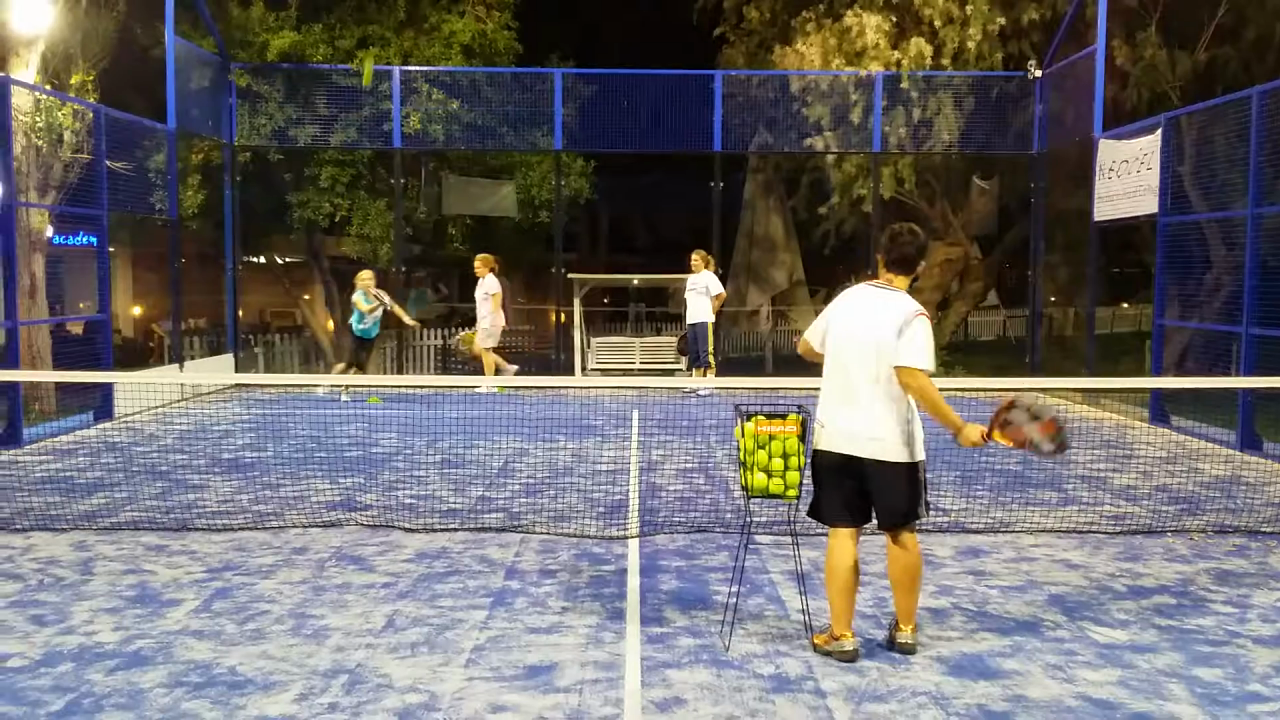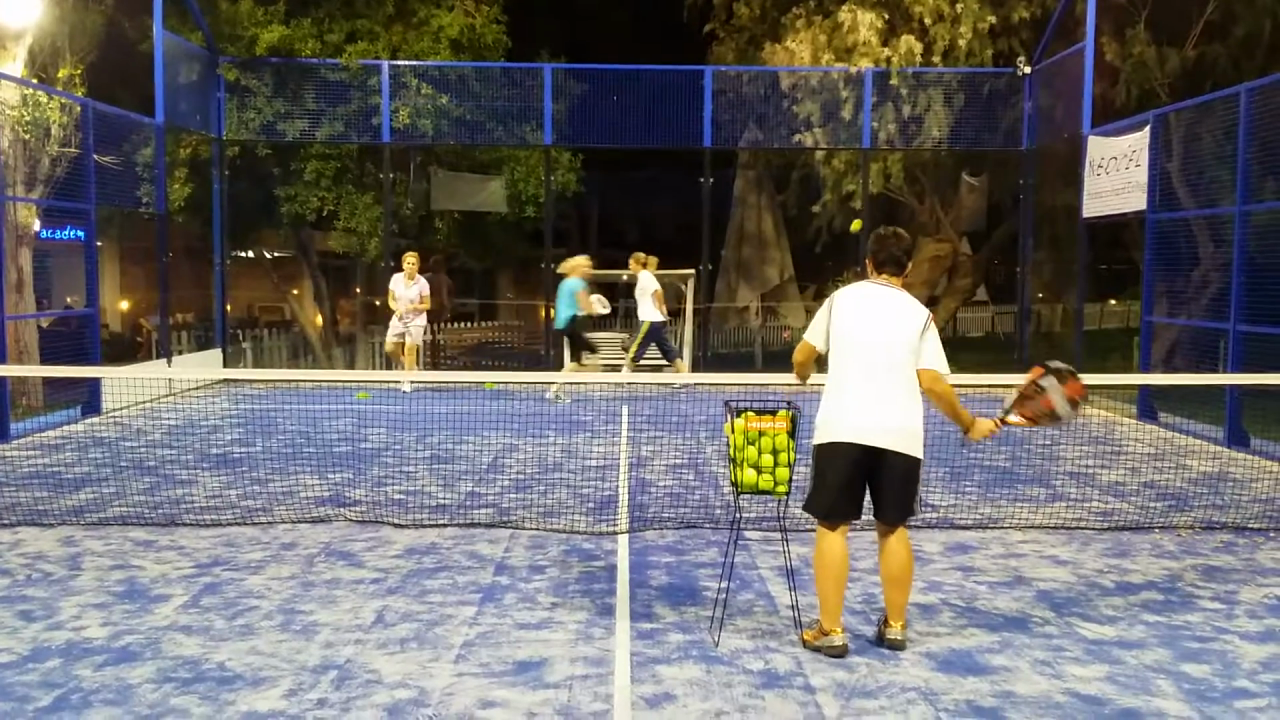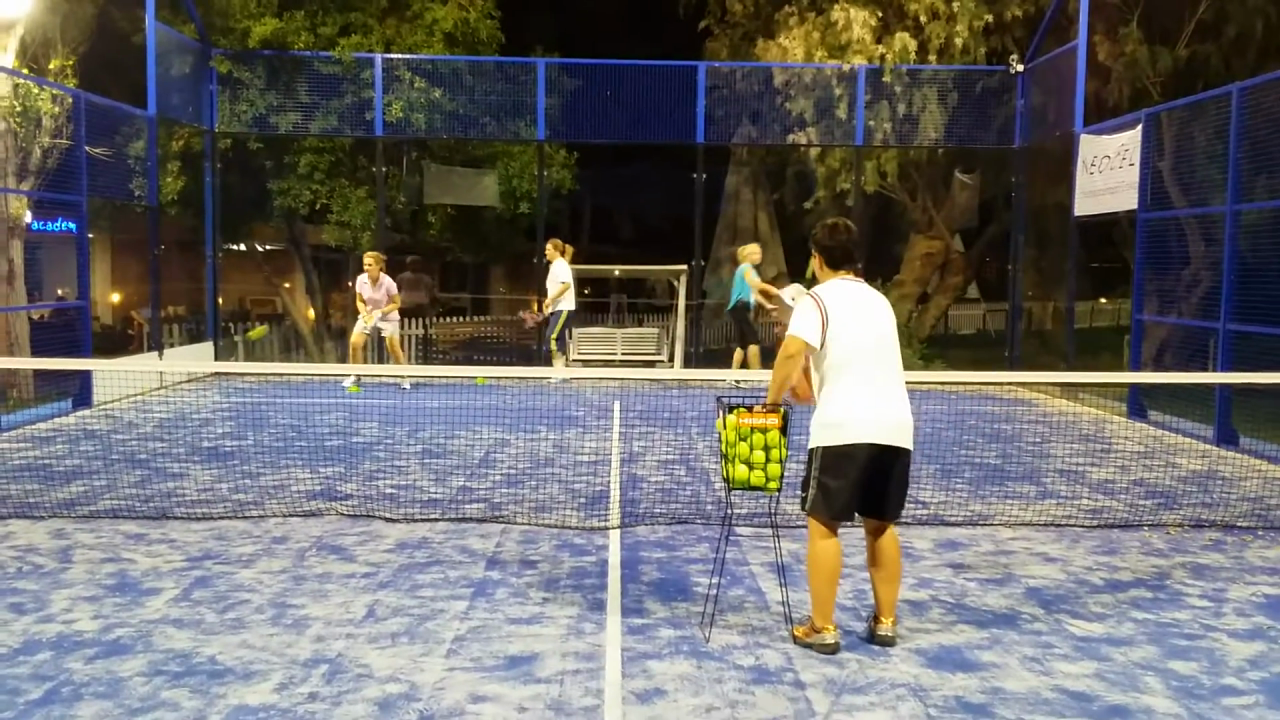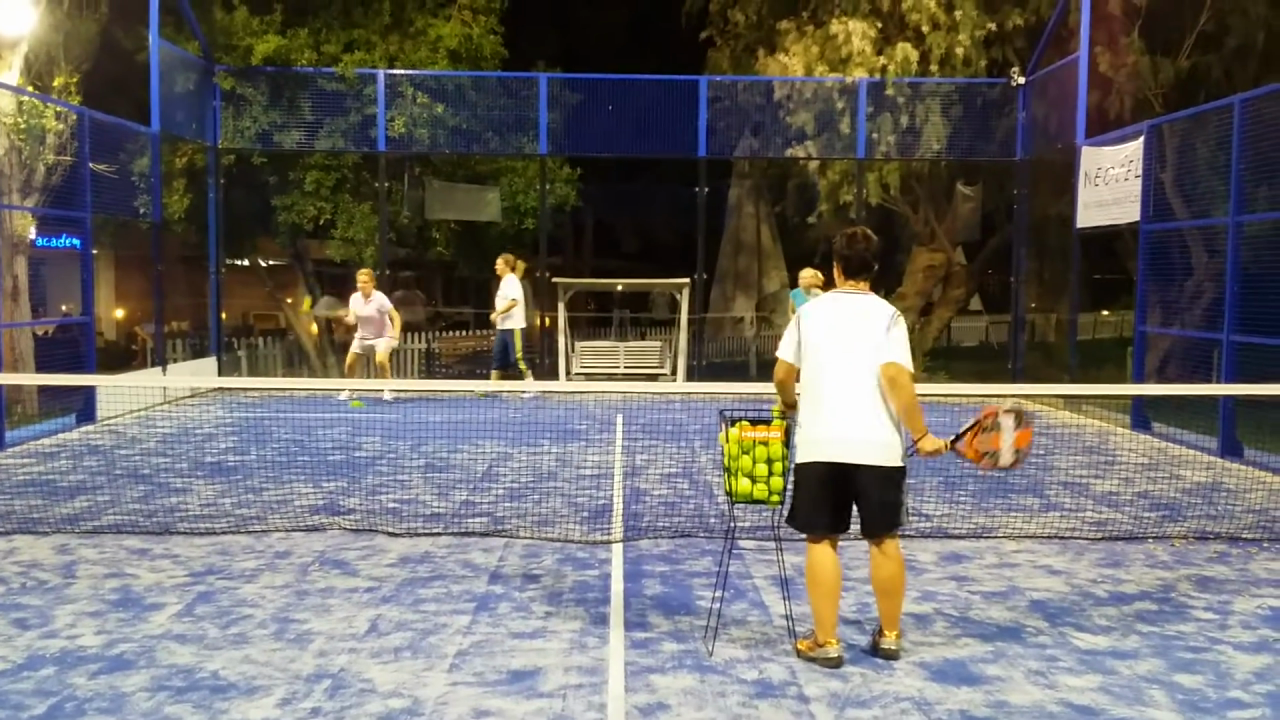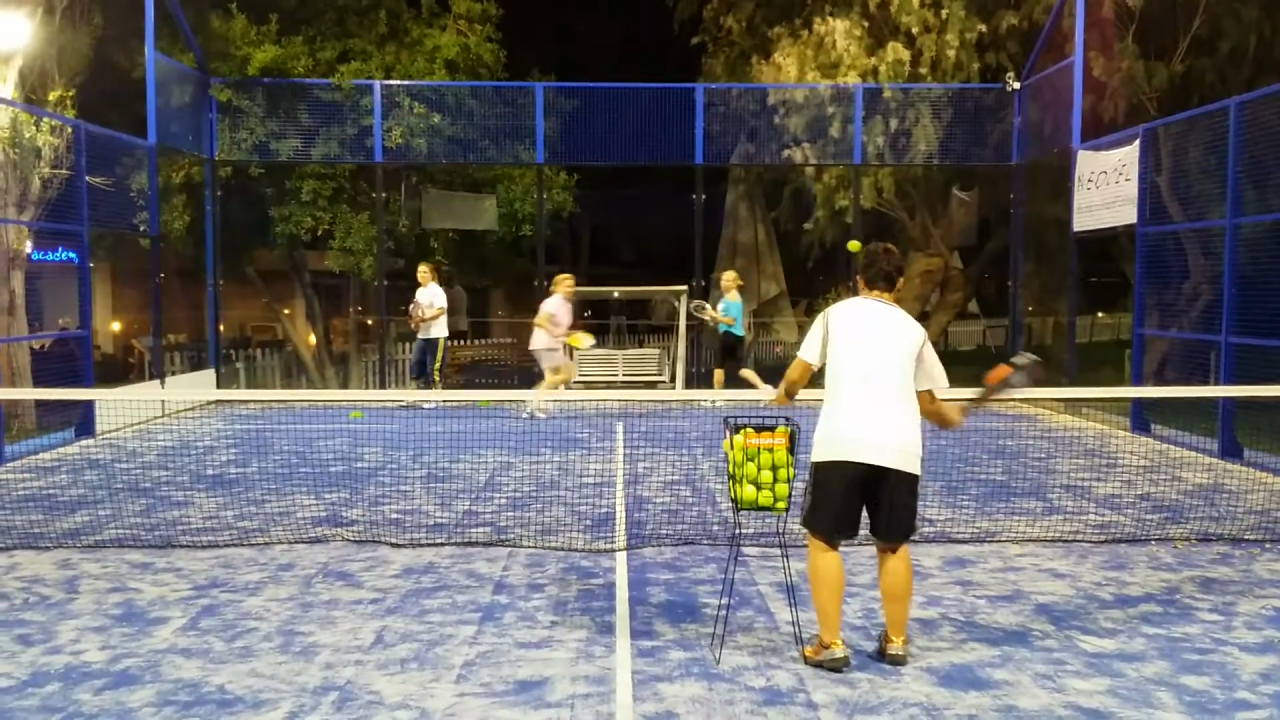
dt=1s
person 1, frame 1
left shoulder: (845, 298)
right shoulder: (911, 314)
left elbow: (806, 348)
right elbow: (912, 379)
right wrist: (959, 426)
left hip: (836, 438)
right hip: (891, 444)
left knee: (842, 533)
right knee: (900, 534)
left ankle: (841, 635)
right ankle: (905, 629)
person 1, frame 2
left shoulder: (841, 298)
right shoulder: (919, 314)
left elbow: (803, 357)
right elbow: (932, 383)
left wrist: (802, 376)
right wrist: (970, 424)
left hip: (842, 429)
right hip: (900, 435)
left knee: (831, 526)
right knee: (892, 528)
left ankle: (830, 630)
right ankle: (894, 626)
person 1, frame 3
left shoulder: (817, 298)
right shoulder: (879, 300)
left elbow: (792, 353)
left wrist: (772, 401)
left hip: (844, 428)
right hip: (895, 427)
left knee: (823, 524)
right knee: (881, 525)
left ankle: (822, 629)
right ankle: (885, 622)
person 1, frame 4
left shoulder: (808, 311)
right shoulder: (887, 315)
left elbow: (782, 375)
right elbow: (896, 378)
left wrist: (790, 402)
right wrist: (920, 434)
left hip: (820, 445)
right hip: (877, 448)
left knee: (822, 541)
right knee: (883, 540)
left ankle: (825, 642)
right ankle: (888, 636)
person 1, frame 5
left shoulder: (836, 314)
right shoulder: (914, 331)
left elbow: (801, 371)
right elbow: (928, 401)
left wrist: (786, 392)
right wrist: (950, 418)
left hip: (840, 447)
right hip: (898, 452)
left knee: (823, 542)
right knee: (892, 545)
left ankle: (830, 645)
right ankle: (895, 641)
